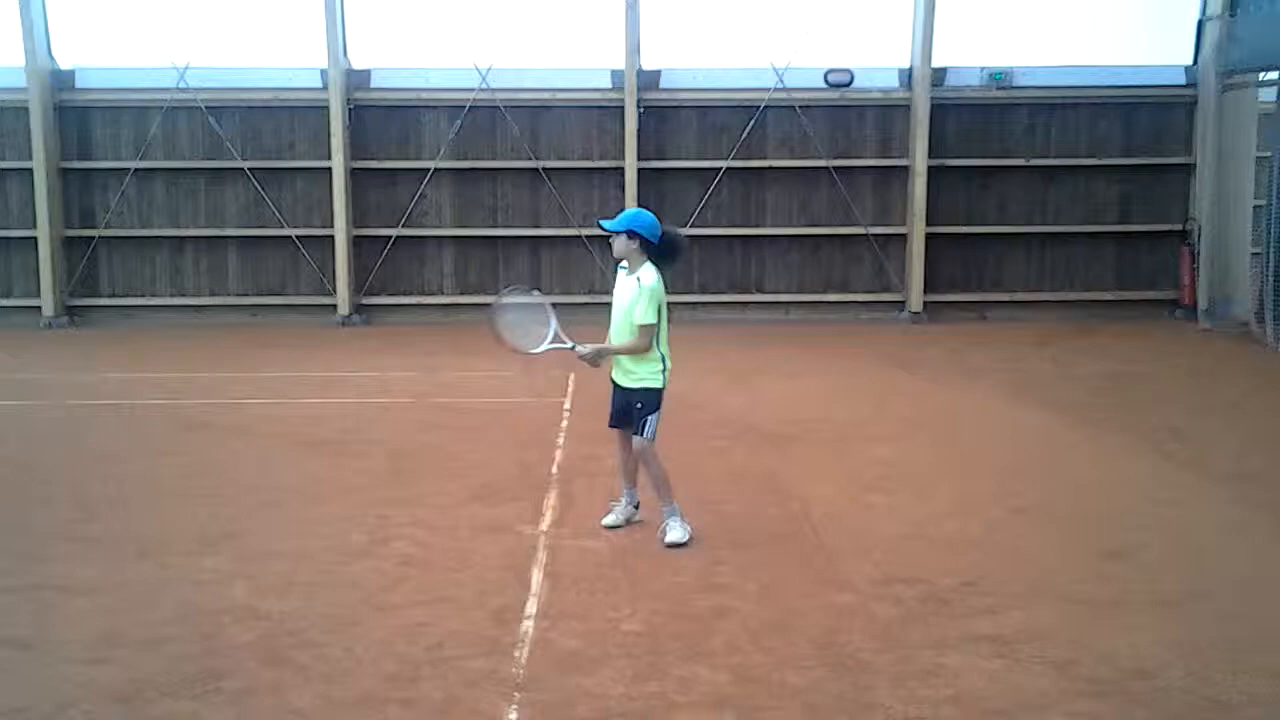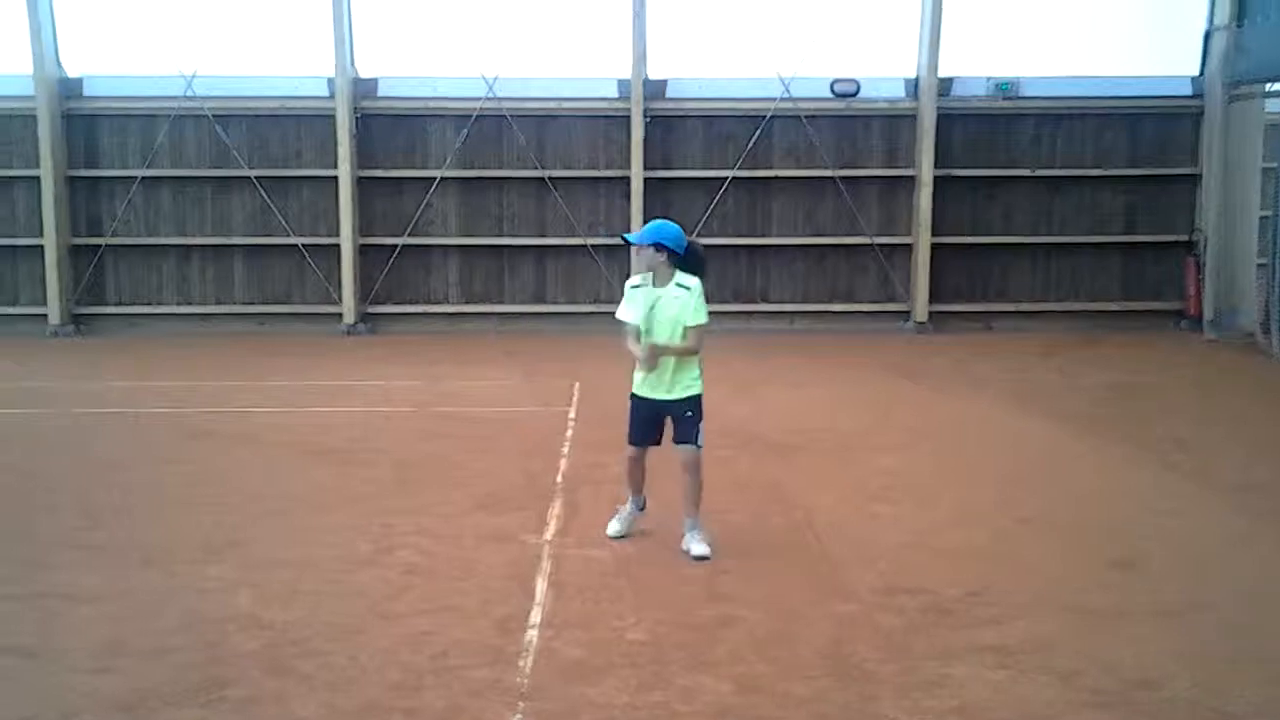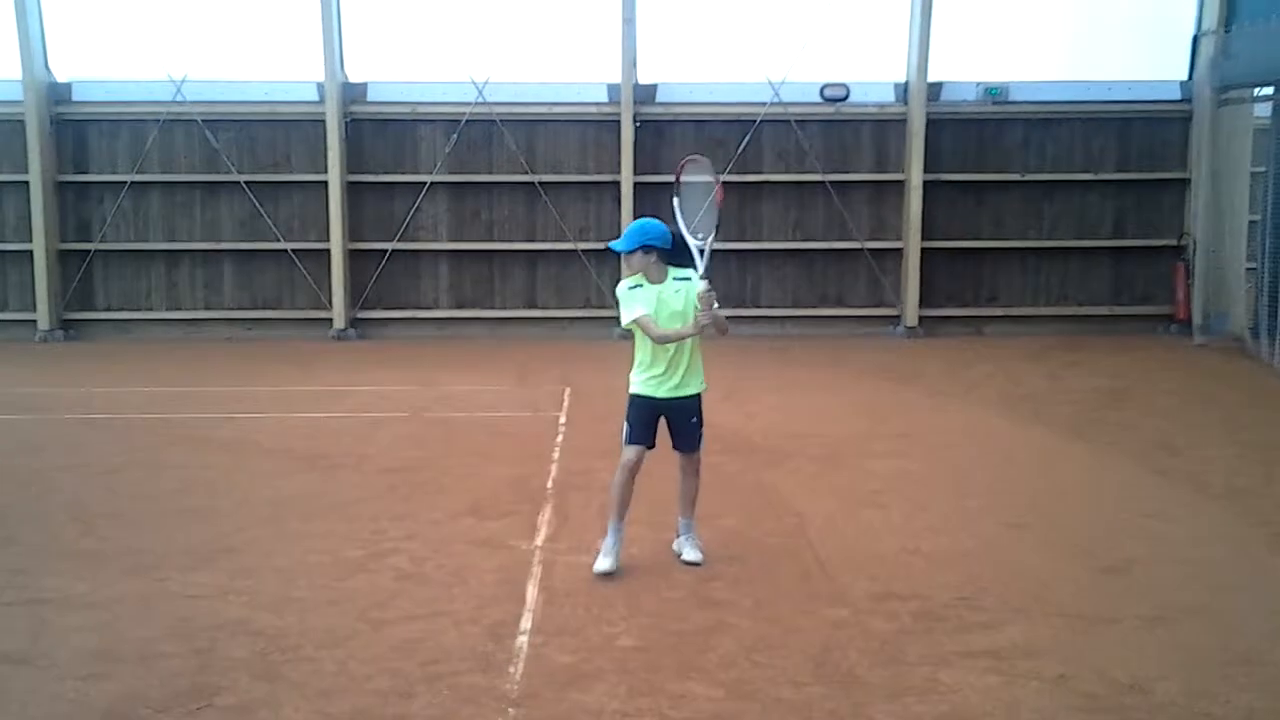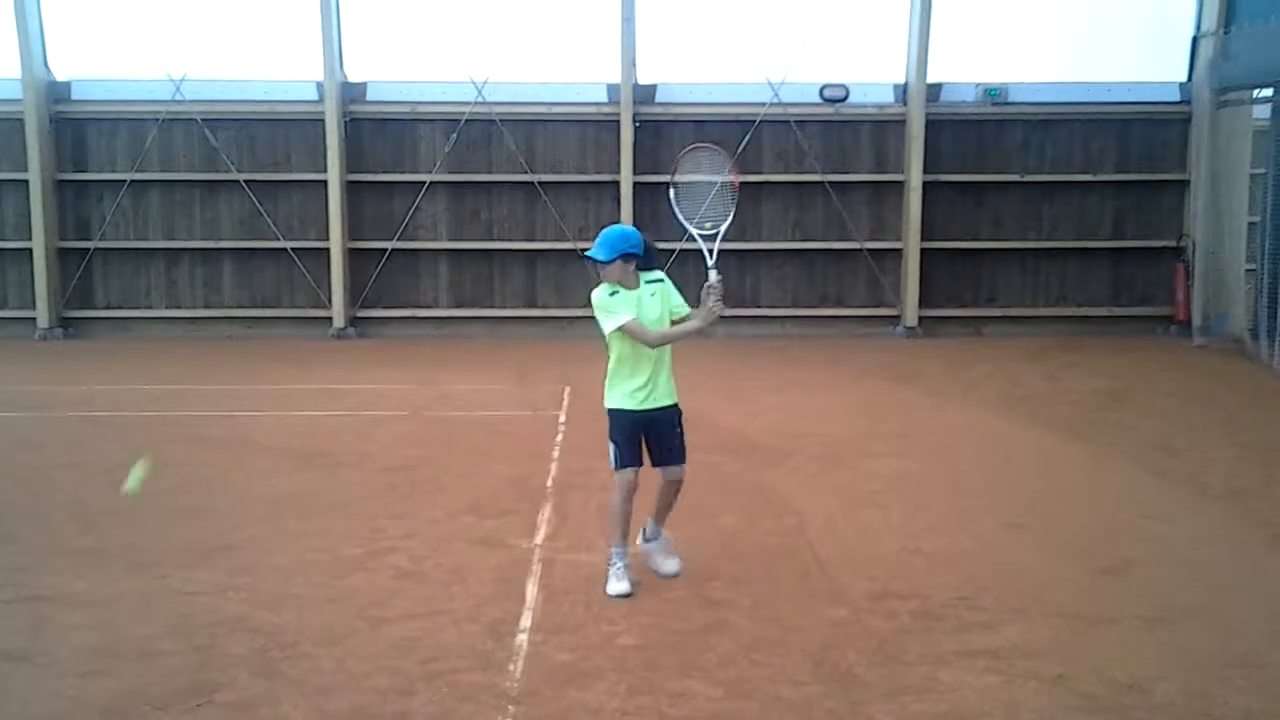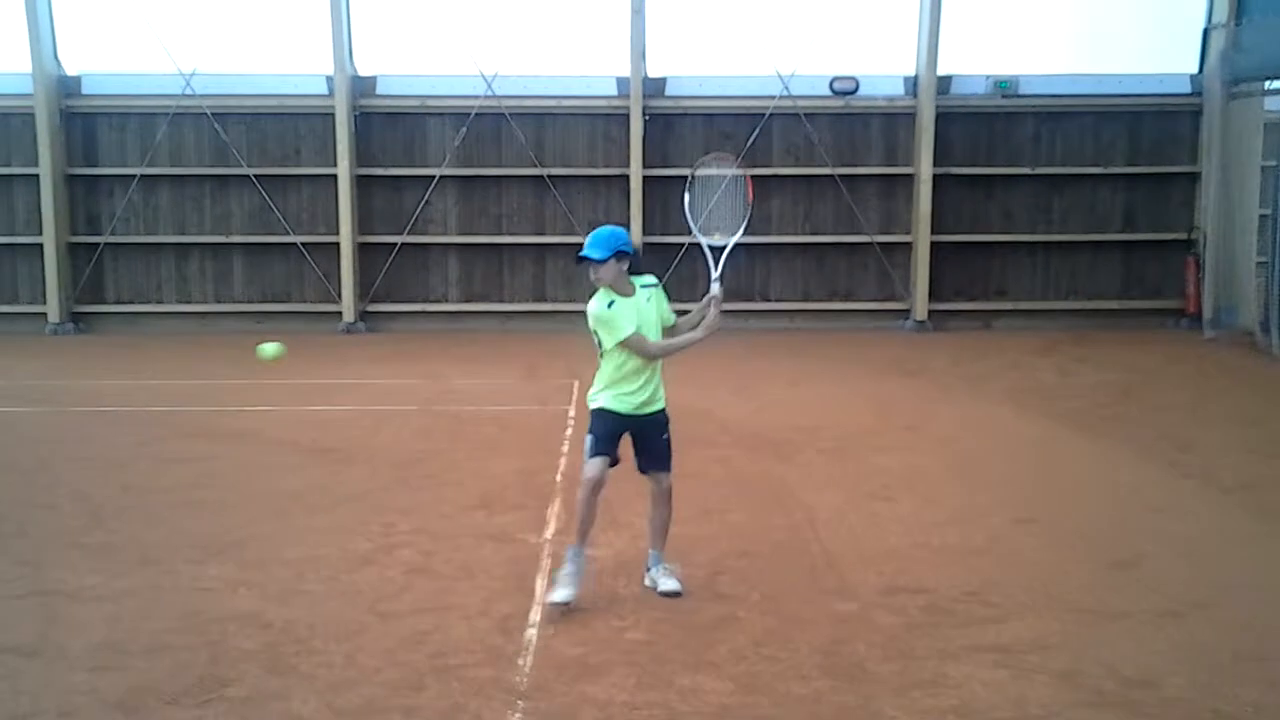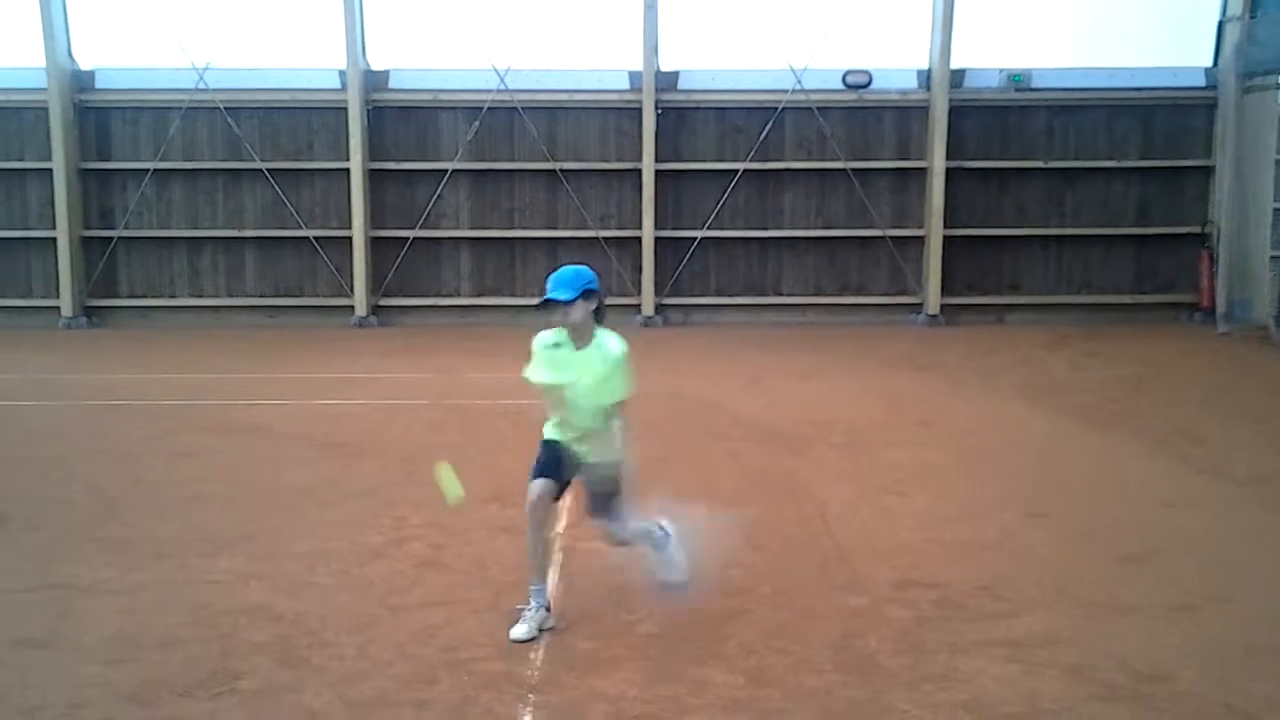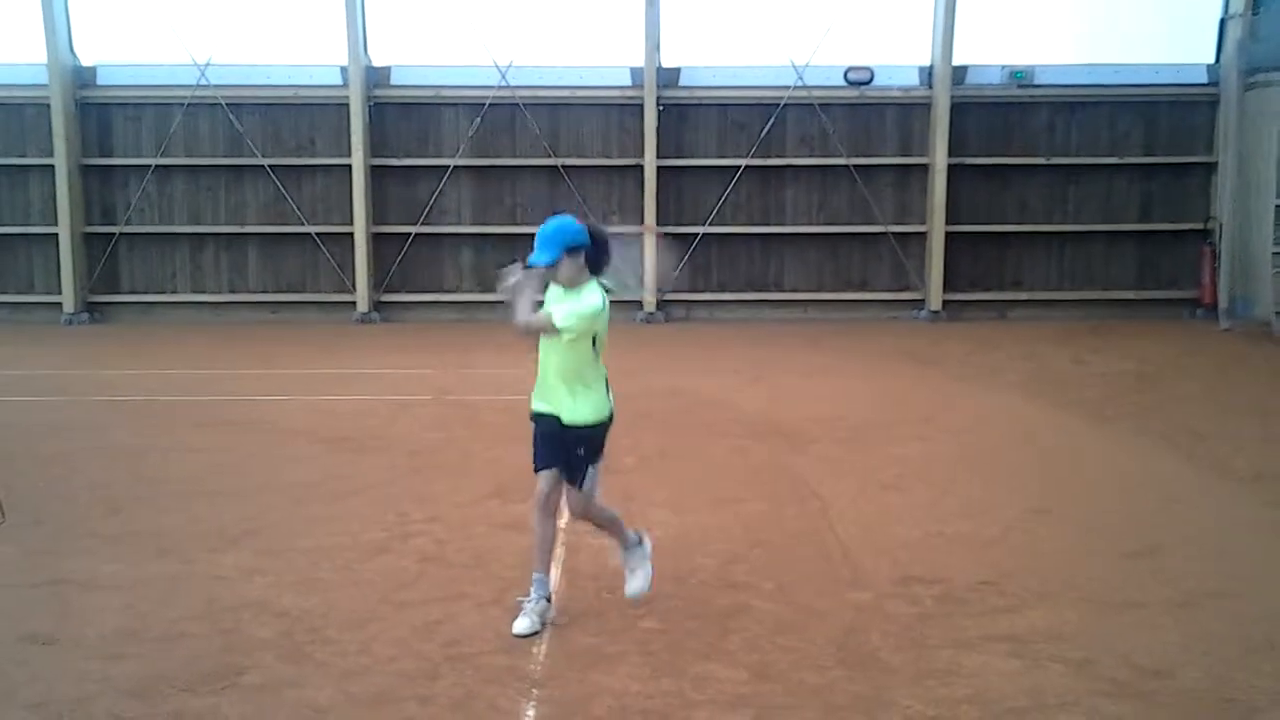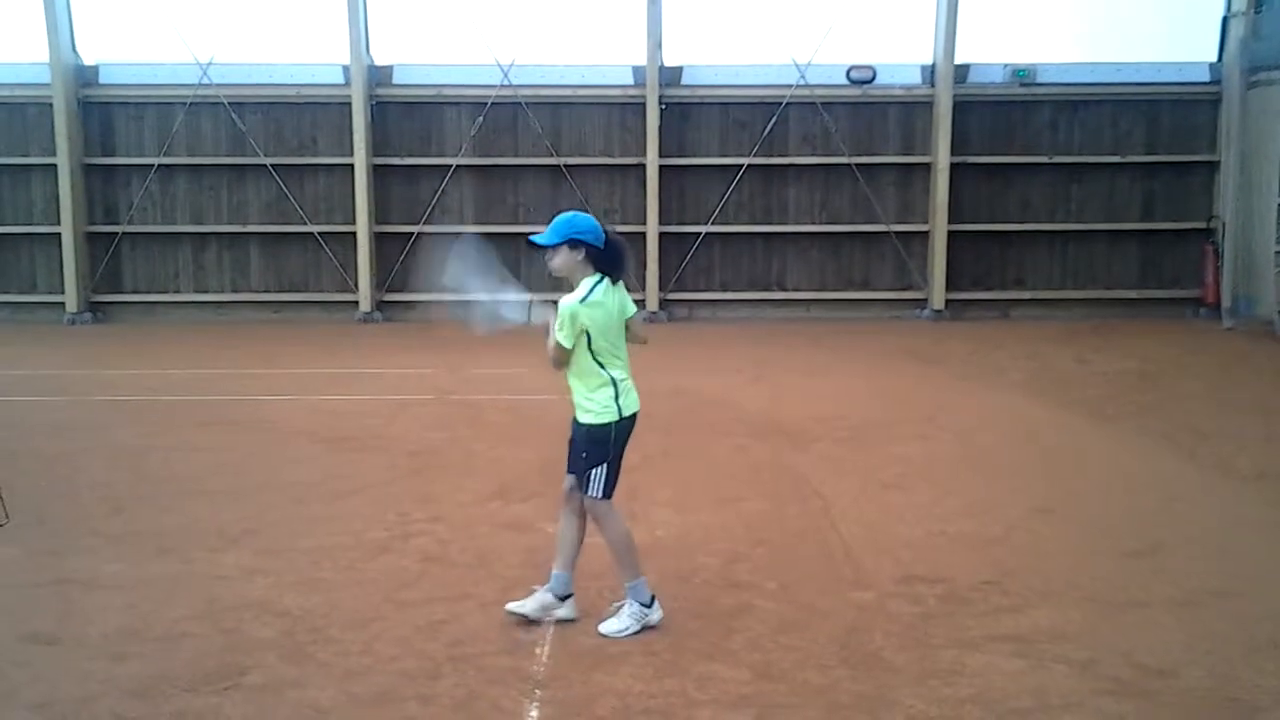
dt=0.3s
person 1, frame 1
left shoulder: (649, 282)
right shoulder: (624, 270)
left elbow: (645, 344)
left wrist: (602, 350)
right wrist: (602, 350)
left hip: (646, 379)
right hip: (622, 375)
left knee: (643, 448)
right knee: (623, 437)
left ankle: (674, 517)
right ankle: (629, 502)
person 1, frame 2
left shoulder: (690, 288)
right shoulder: (635, 287)
left elbow: (695, 345)
right elbow: (631, 337)
left wrist: (662, 348)
right wrist: (641, 355)
left hip: (683, 390)
right hip: (645, 388)
left knee: (690, 457)
right knee: (635, 454)
left ankle: (692, 531)
right ankle: (634, 506)
person 1, frame 3
left shoulder: (688, 280)
right shoulder: (627, 289)
left elbow: (722, 329)
right elbow: (656, 334)
left wrist: (712, 315)
right wrist: (696, 327)
left hip: (686, 389)
right hip: (645, 389)
left knee: (690, 461)
right knee: (629, 461)
left ankle: (685, 534)
right ankle: (611, 542)
person 1, frame 4
left shoulder: (660, 283)
right shoulder: (603, 298)
left elbow: (687, 321)
right elbow: (648, 338)
left wrist: (706, 305)
right wrist: (698, 322)
left hip: (663, 400)
right hip: (624, 402)
left knee: (674, 476)
right knee: (626, 481)
left ankle: (652, 535)
right ankle: (618, 563)
person 1, frame 5
left shoulder: (651, 287)
right shoulder: (600, 309)
left elbow: (671, 329)
right elbow: (651, 351)
left wrist: (703, 311)
right wrist: (700, 334)
left hip: (650, 406)
right hip: (609, 404)
left knee: (662, 487)
right knee: (592, 478)
left ankle: (656, 566)
right ankle: (571, 569)
person 1, frame 6
left shoulder: (613, 350)
right shoulder: (546, 345)
left elbow: (614, 415)
right elbow: (556, 406)
left wrist: (605, 454)
right wrist: (583, 443)
left hip: (603, 447)
right hip: (561, 440)
left knee: (615, 533)
right knee: (536, 502)
left ankle: (658, 536)
right ankle: (538, 606)
person 1, frame 7
left shoulder: (590, 303)
right shoulder: (559, 290)
left elbow: (526, 324)
right elbow: (532, 327)
left wrist: (523, 292)
right wrist: (522, 289)
left hip: (586, 416)
right hip: (550, 409)
left knee: (580, 504)
right knee: (544, 496)
left ankle: (634, 545)
right ankle: (539, 597)
person 1, frame 8
left shoulder: (573, 304)
right shoulder: (611, 287)
left elbow: (557, 360)
right elbow: (639, 335)
left wrist: (557, 330)
left hip: (605, 416)
right hip: (594, 412)
left knee: (597, 506)
right knee: (571, 498)
left ankle: (642, 602)
right ankle: (557, 593)
